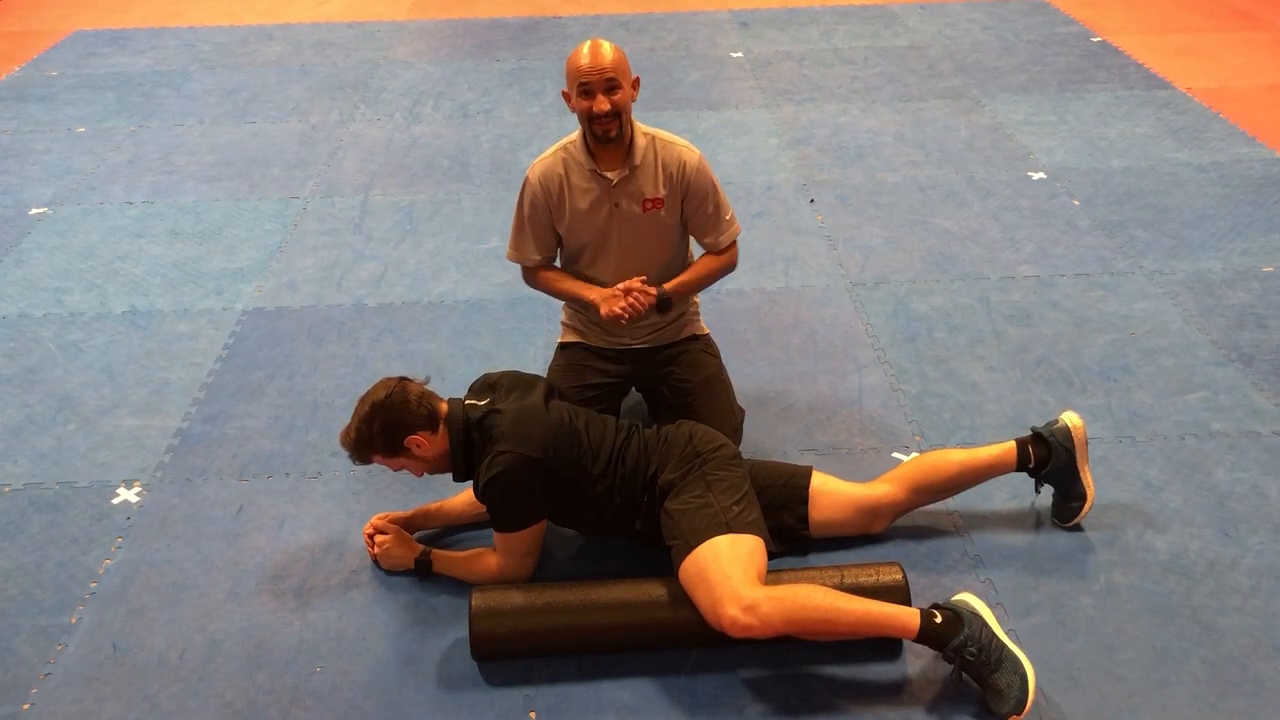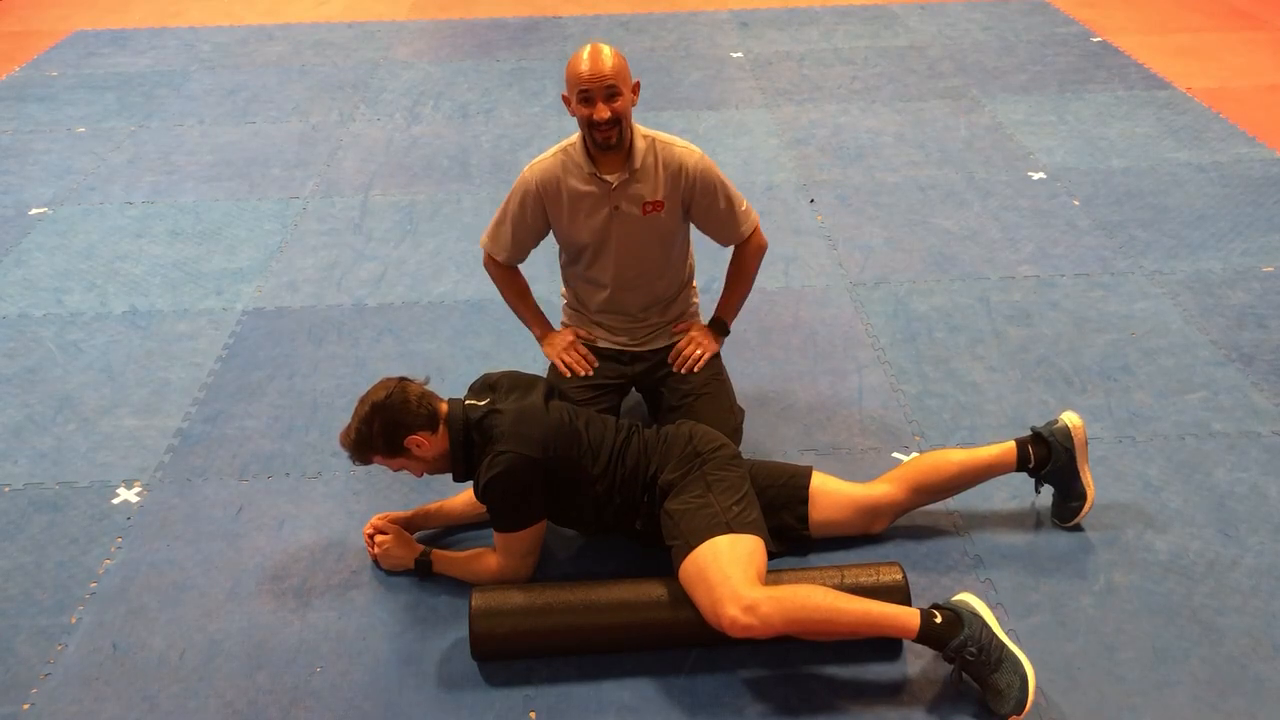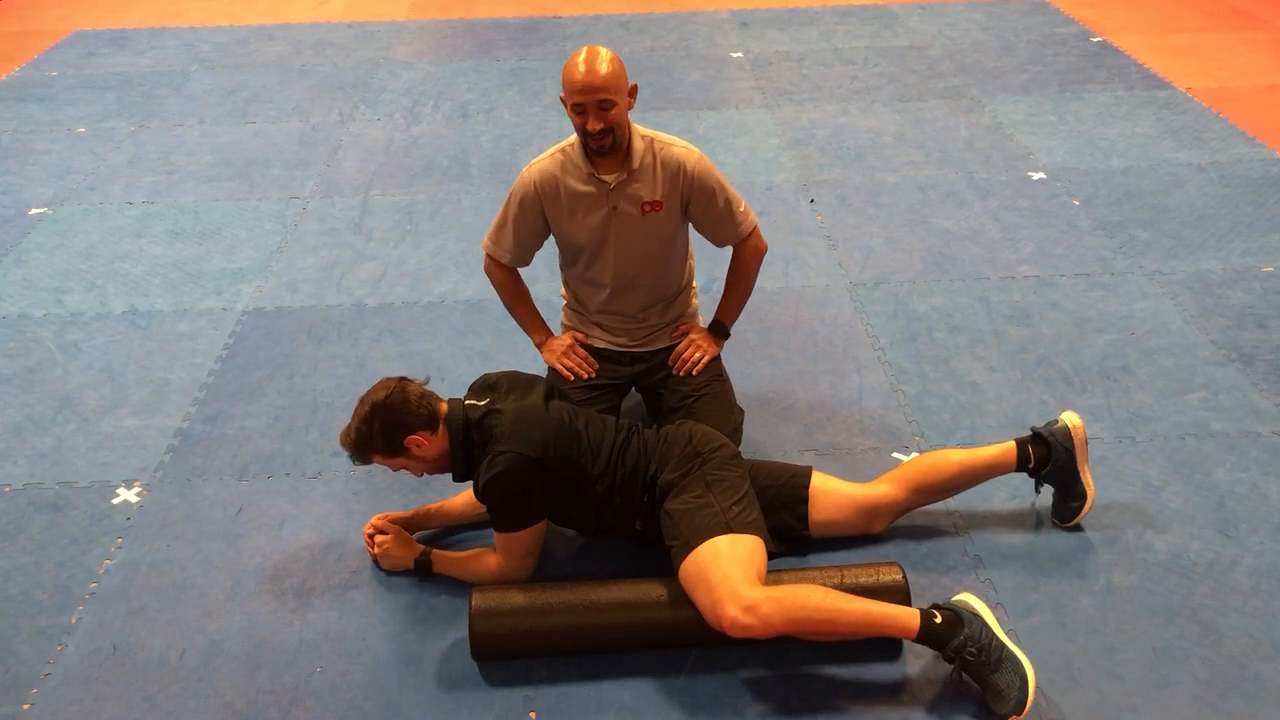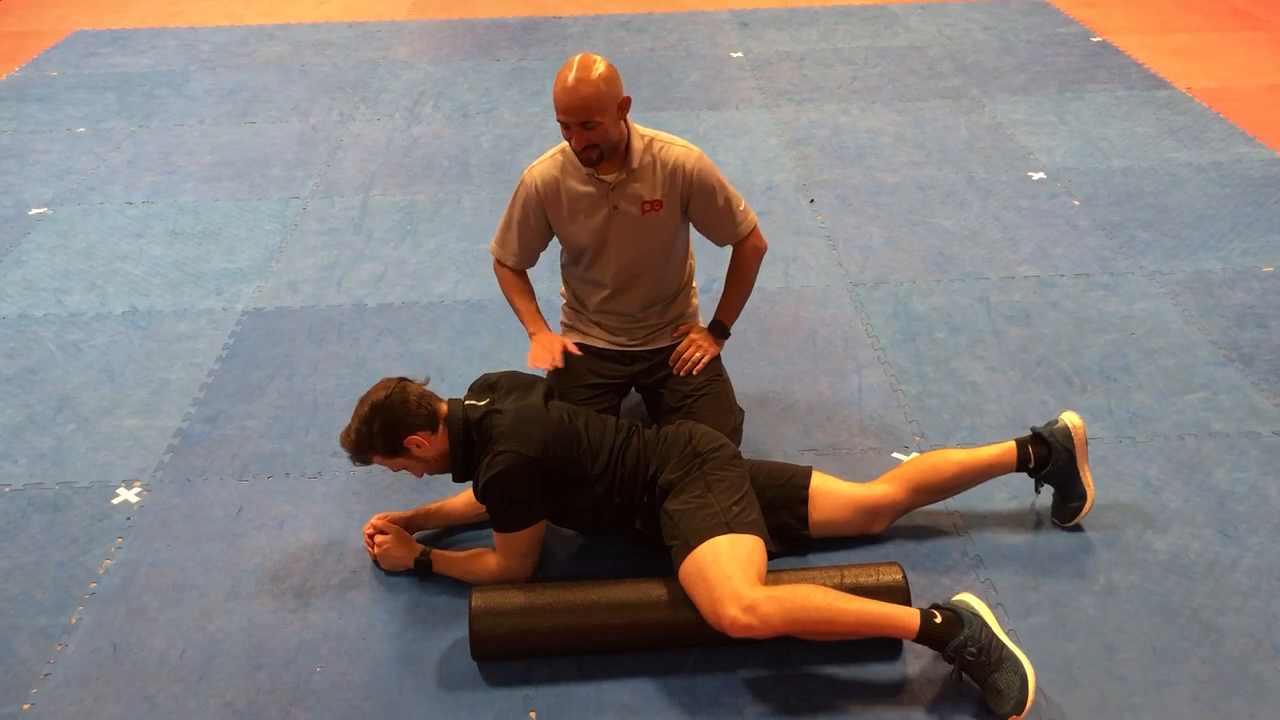
dt=0.4s
person 1, frame 1
left shoulder: (508, 455)
right shoulder: (486, 393)
left elbow: (513, 565)
left wrist: (418, 559)
right wrist: (414, 517)
left hip: (687, 476)
right hip: (690, 461)
left knee: (740, 611)
right knee: (878, 505)
left ankle: (944, 625)
right ankle: (1040, 447)
person 1, frame 2
left shoulder: (507, 456)
right shoulder: (485, 393)
left elbow: (513, 565)
left wrist: (418, 559)
right wrist: (414, 517)
left hip: (686, 476)
right hip: (690, 460)
left knee: (741, 612)
right knee: (877, 505)
left ankle: (943, 626)
right ankle: (1040, 448)
person 1, frame 3
left shoulder: (507, 454)
right shoulder: (485, 393)
left elbow: (513, 565)
left wrist: (418, 559)
right wrist: (414, 518)
left hip: (687, 477)
right hip: (690, 461)
left knee: (739, 611)
right knee: (877, 504)
left ankle: (943, 625)
right ankle: (1040, 447)
person 1, frame 4
left shoulder: (506, 456)
right shoulder: (485, 394)
left elbow: (513, 565)
left wrist: (418, 559)
right wrist: (414, 518)
left hip: (686, 475)
right hip: (689, 460)
left knee: (740, 612)
right knee: (877, 505)
left ankle: (942, 625)
right ankle: (1040, 449)
person 2, frame 1
left shoulder: (682, 161)
right shoulder: (547, 175)
left elbow: (724, 253)
right elbow: (535, 269)
left wrist: (660, 293)
right wrist: (597, 296)
left hip: (673, 334)
right hip: (589, 339)
left ankle: (653, 391)
right ankle: (621, 391)
person 2, frame 2
left shoulder: (685, 164)
right shoulder: (543, 177)
left elbow: (752, 243)
right elbow: (497, 260)
left wrist: (717, 326)
right wrist: (545, 334)
left hip: (673, 336)
right hip: (589, 341)
left ankle: (653, 394)
right ankle: (623, 393)
person 2, frame 3
left shoulder: (681, 163)
right shoulder: (542, 178)
left elbow: (751, 245)
right elbow: (498, 263)
left wrist: (718, 330)
right wrist: (543, 339)
left hip: (672, 337)
right hip: (588, 342)
left ankle: (653, 393)
right ankle: (625, 392)
person 2, frame 4
left shoulder: (681, 163)
right shoulder: (542, 180)
left elbow: (750, 244)
right elbow: (510, 263)
left wrist: (718, 329)
right wrist: (538, 331)
left hip: (673, 337)
right hip: (588, 341)
left ankle: (654, 394)
